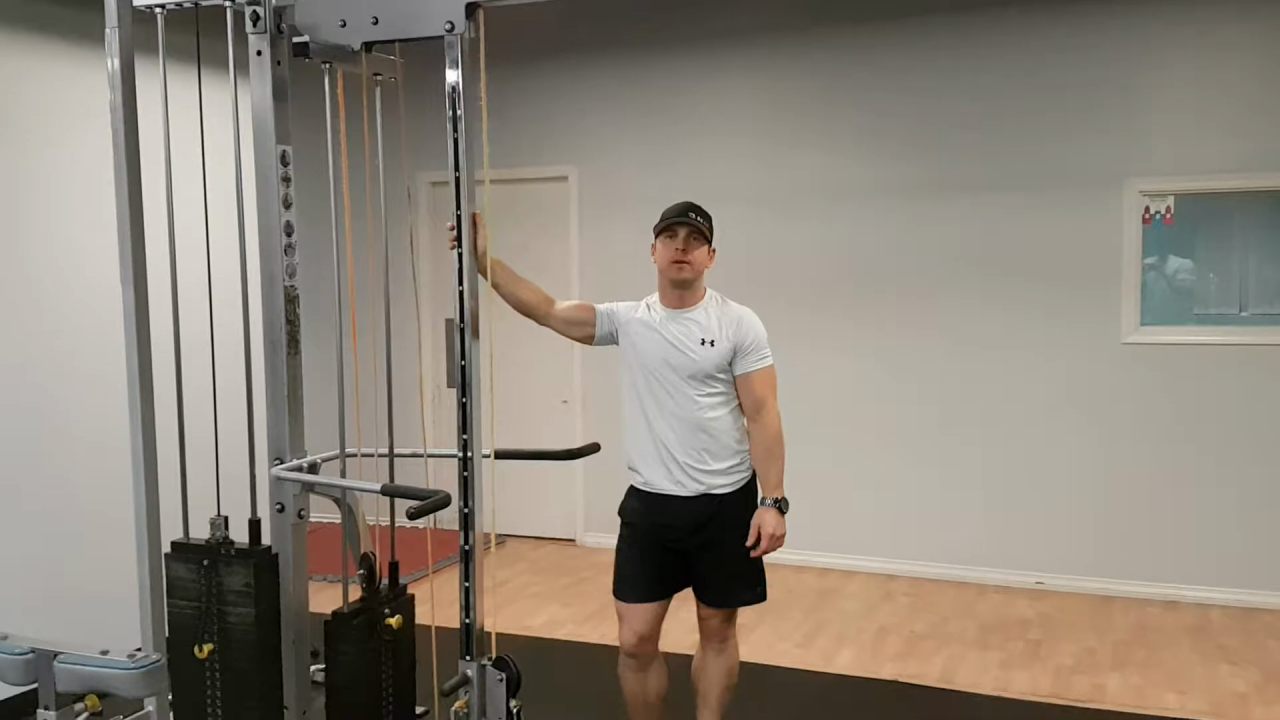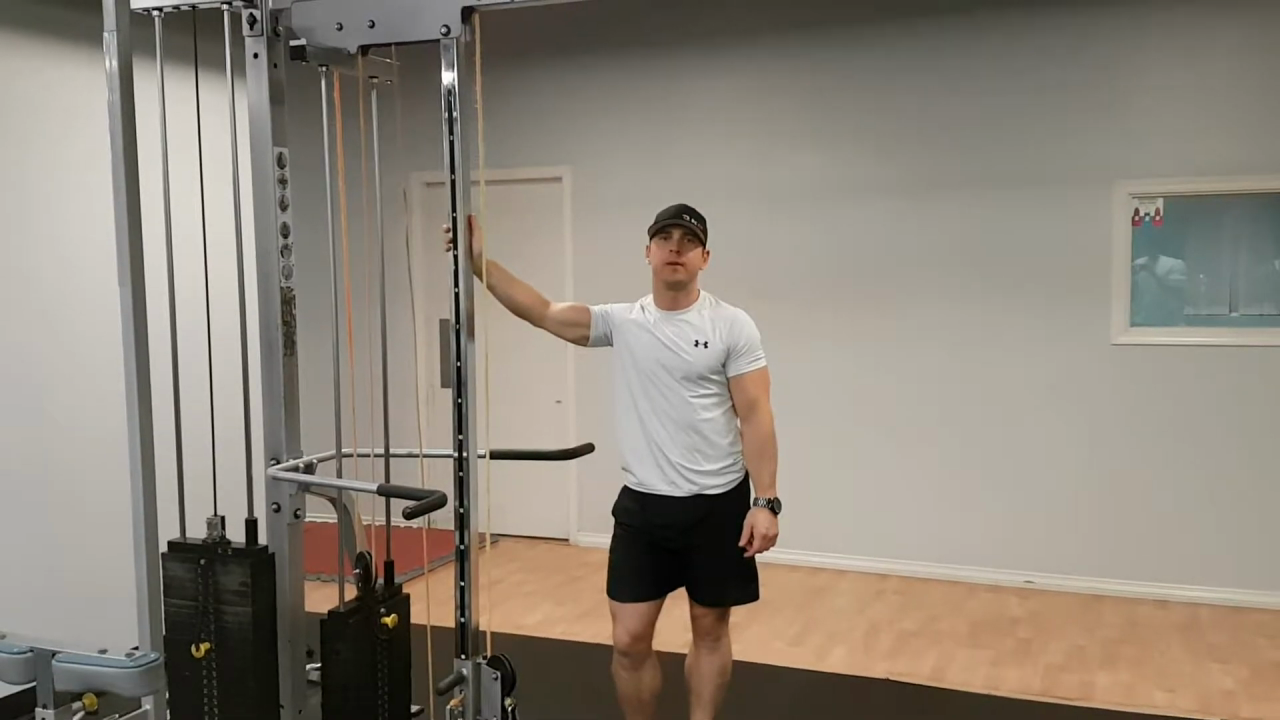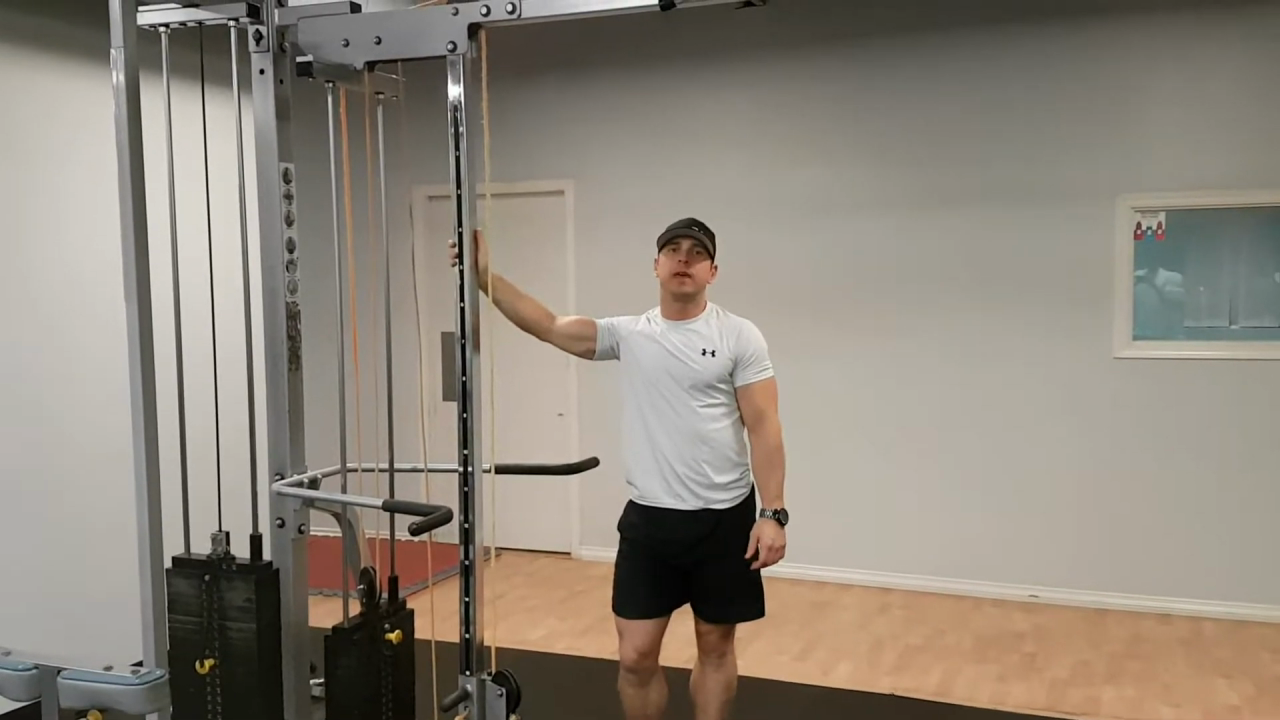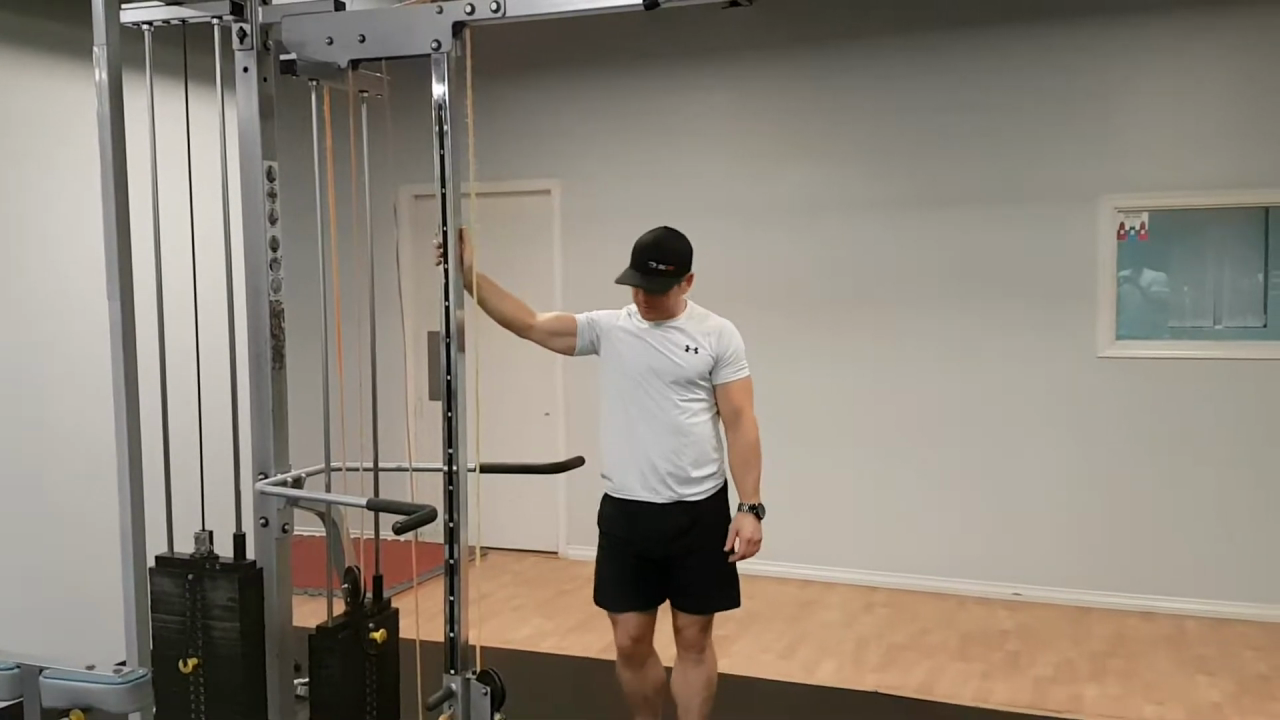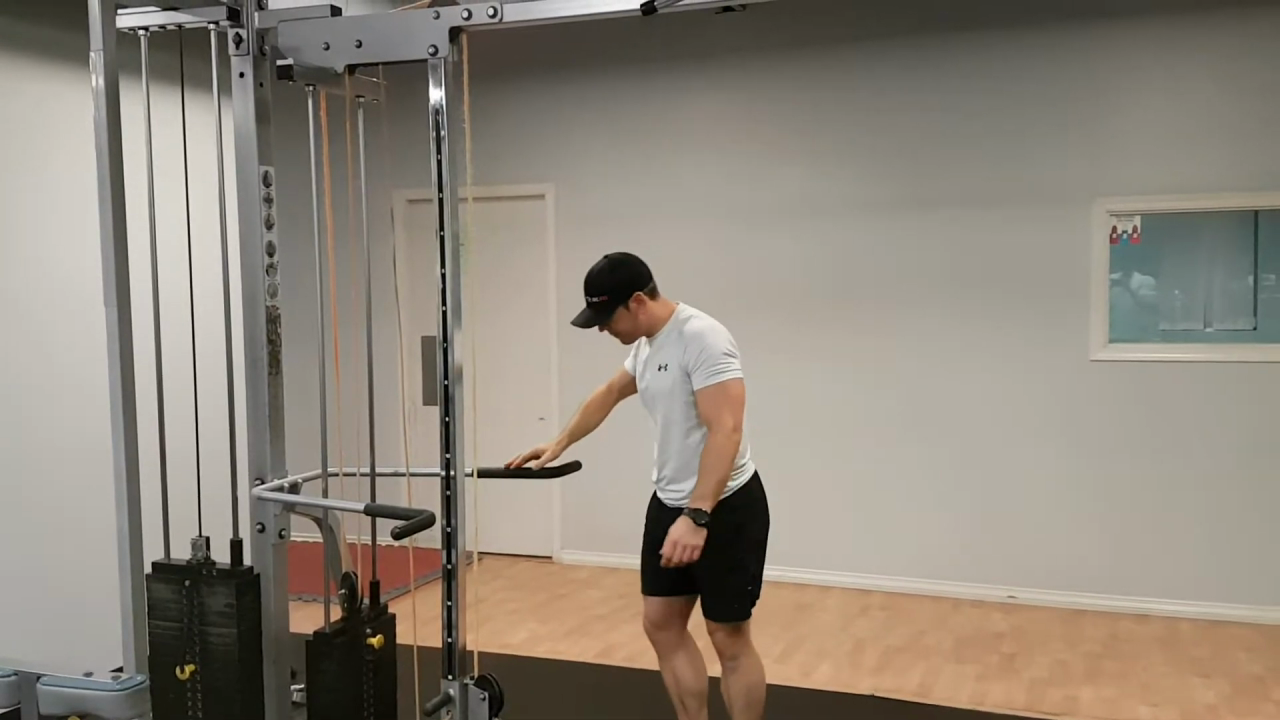
dt=1s
person 1, frame 1
left shoulder: (738, 323)
right shoulder: (627, 321)
left elbow: (762, 415)
right elbow: (546, 310)
left wrist: (772, 501)
right wrist: (485, 257)
left hip: (724, 503)
right hip: (651, 504)
left knee: (718, 630)
right knee: (636, 640)
person 1, frame 2
left shoulder: (731, 325)
right shoulder: (621, 322)
left elbow: (755, 416)
right elbow: (541, 312)
left wrist: (765, 502)
right wrist: (480, 259)
left hip: (717, 504)
right hip: (644, 504)
left knee: (710, 630)
right knee: (629, 640)
person 1, frame 3
left shoulder: (739, 336)
right shoulder: (627, 334)
left elbow: (763, 427)
right elbow: (548, 326)
left wrist: (772, 513)
right wrist: (485, 274)
left hip: (723, 518)
right hip: (649, 518)
left knee: (715, 646)
right knee: (636, 656)
person 1, frame 4
left shoulder: (718, 334)
right shoulder: (607, 328)
left elbow: (740, 422)
right elbow: (528, 324)
left wrist: (750, 507)
right wrist: (470, 273)
left hip: (698, 513)
right hip: (625, 512)
left knee: (694, 640)
right knee: (631, 644)
person 1, frame 5
left shoulder: (702, 338)
right shoulder: (647, 344)
left elbow: (725, 432)
right elbow: (608, 394)
left wrist: (696, 516)
right wrist: (558, 444)
left hip: (724, 508)
right hip: (668, 502)
left knee: (729, 641)
right knee: (661, 628)
